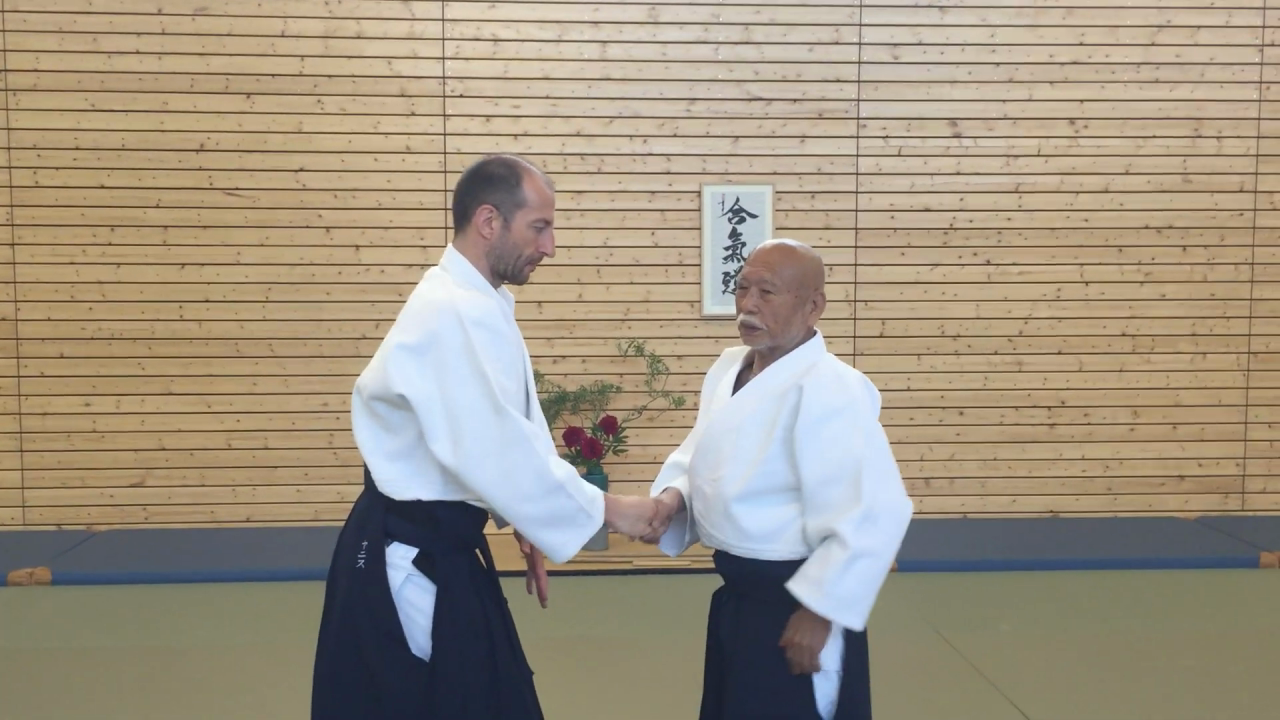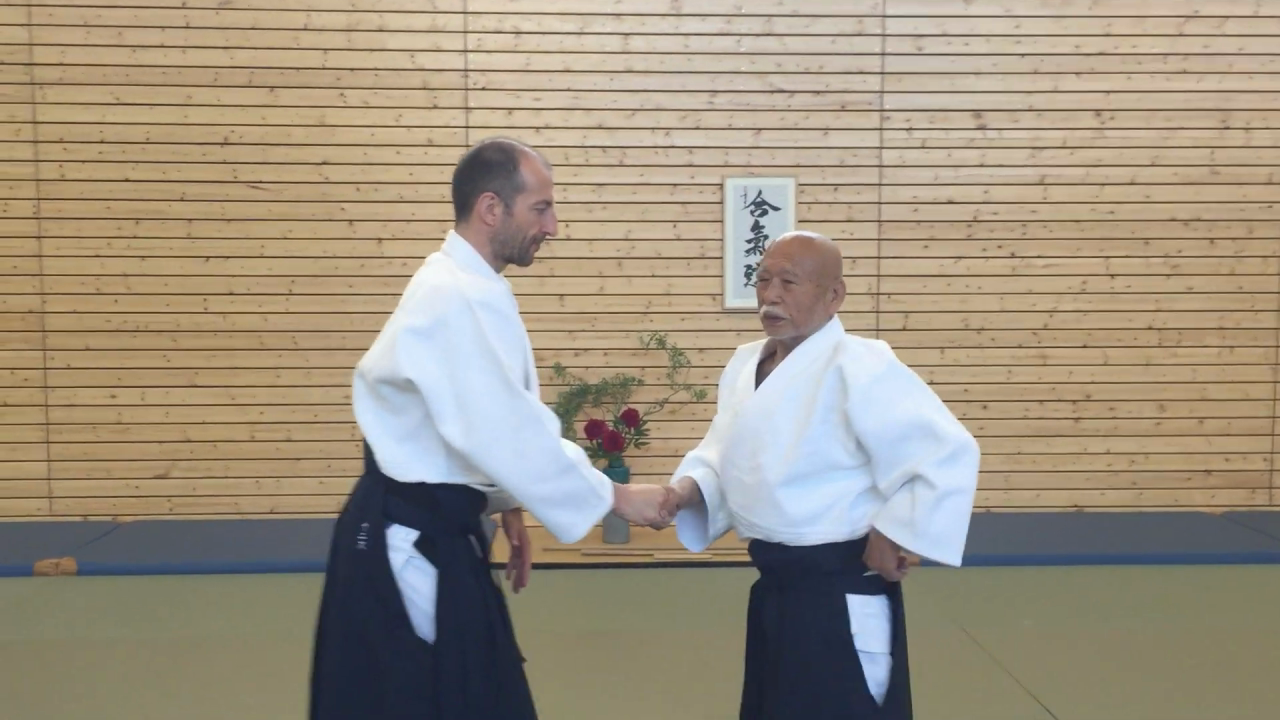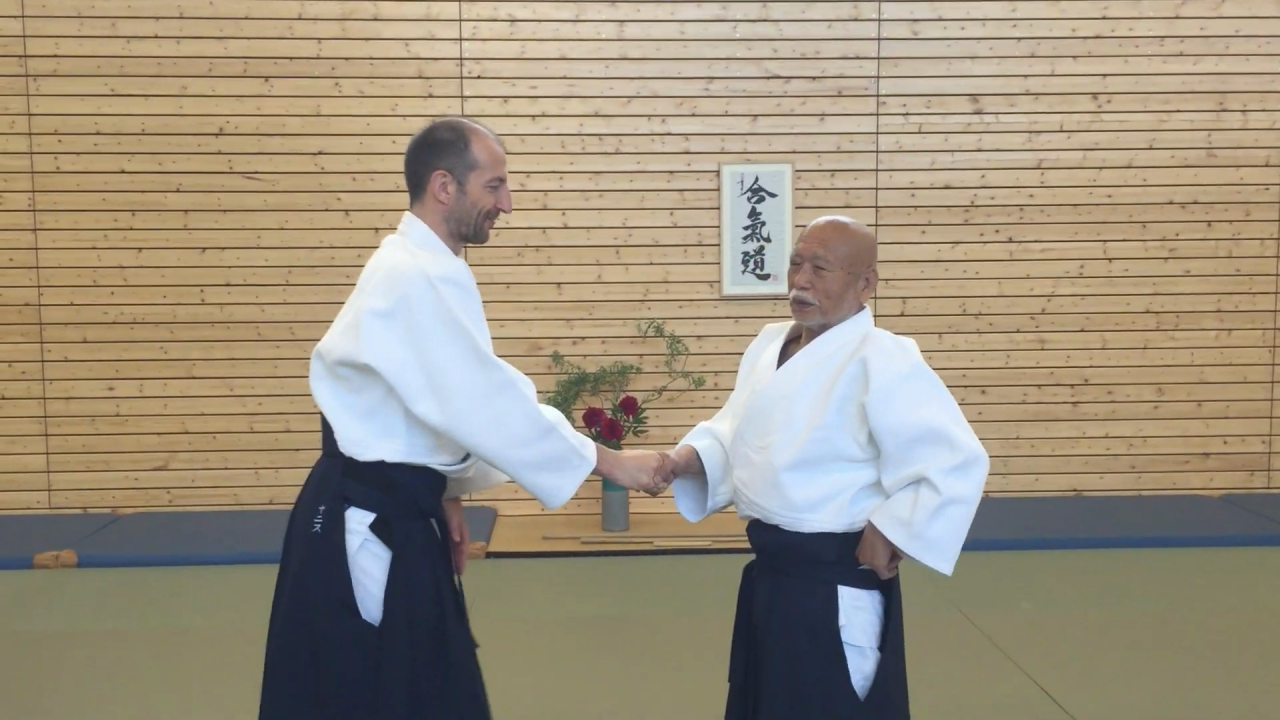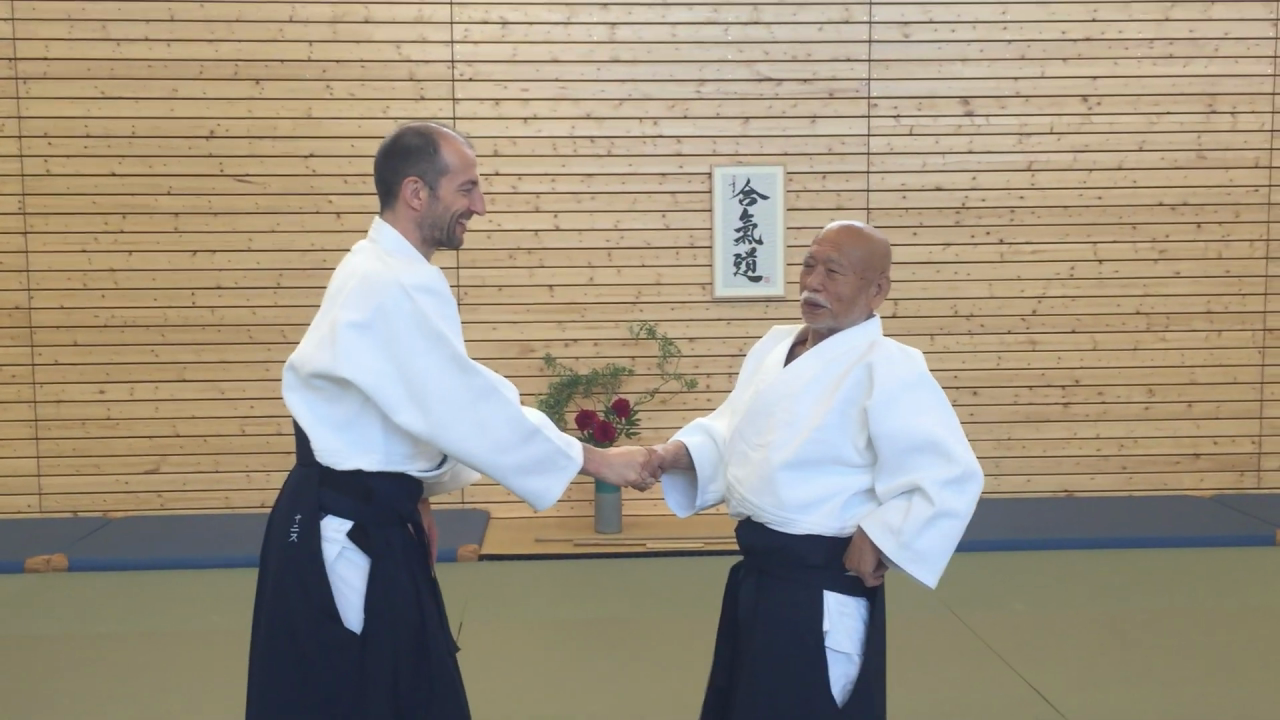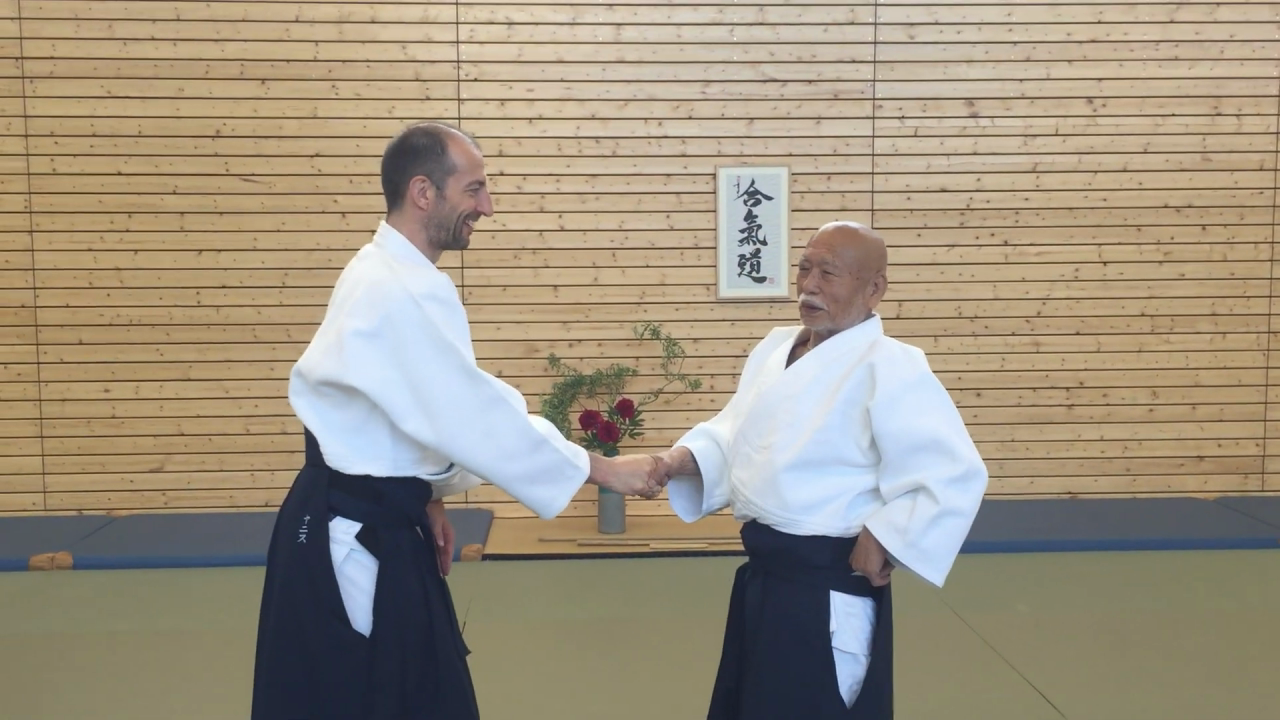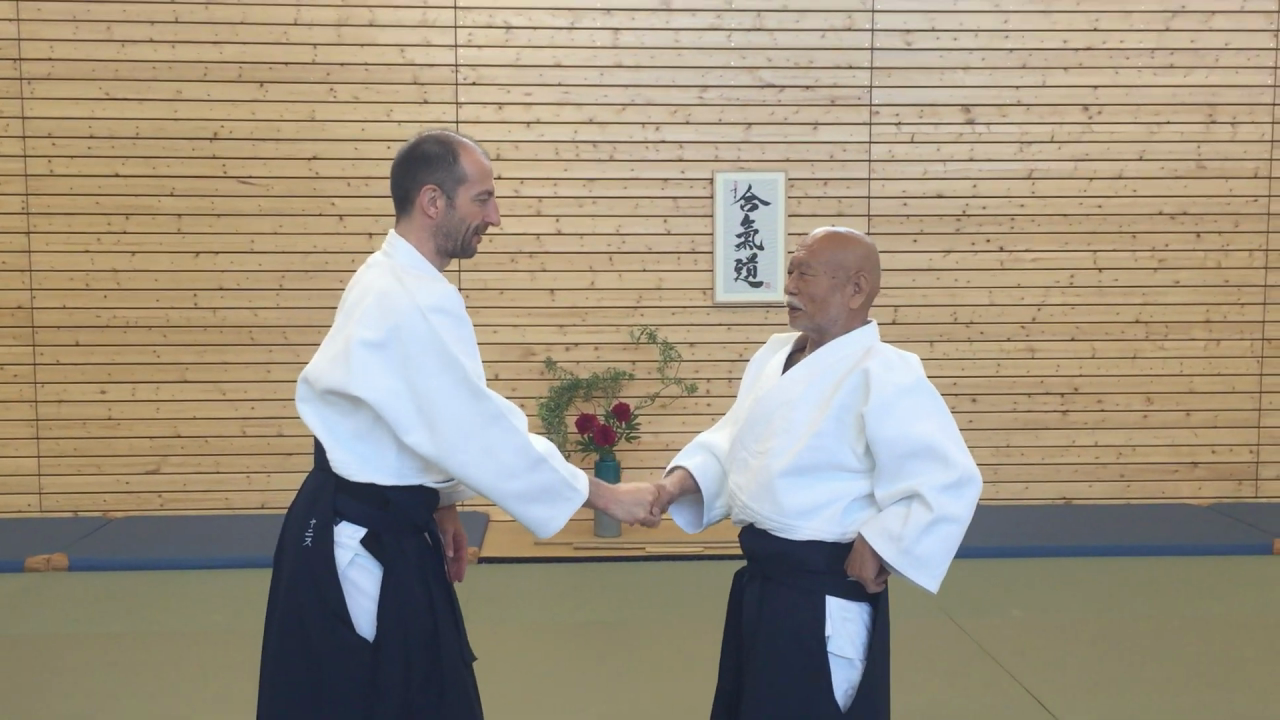
dt=0.4s
person 1, frame 1
left shoulder: (480, 300)
right shoulder: (455, 313)
left elbow: (513, 430)
right elbow: (497, 449)
left wrist: (529, 525)
right wrist: (605, 510)
left hip: (440, 551)
right hip: (407, 562)
person 1, frame 2
left shoulder: (466, 286)
right shoulder: (460, 299)
right elbow: (506, 430)
left wrist: (508, 511)
right wrist: (615, 497)
left hip: (433, 535)
right hip: (404, 548)
person 1, frame 3
left shoulder: (418, 266)
right shoulder: (419, 277)
right elbow: (486, 403)
left wrist: (447, 497)
right wrist: (608, 462)
left hip: (393, 517)
right hip: (365, 530)
person 1, frame 4
left shoulder: (383, 270)
right shoulder: (393, 287)
right elbow: (466, 407)
left wrist: (411, 498)
right wrist: (596, 461)
left hip: (364, 522)
right hip: (344, 537)
person 1, frame 5
left shoulder: (386, 273)
right shoulder: (403, 292)
right elbow: (475, 415)
left wrist: (424, 499)
right wrist: (602, 469)
left hip: (370, 525)
right hip: (353, 540)
person 1, frame 6
left shoulder: (393, 280)
right shoulder: (413, 301)
right elbow: (479, 432)
left wrist: (437, 506)
right wrist: (605, 496)
left hip: (376, 530)
right hip: (360, 547)
person 2, frame 1
left shoulder: (831, 391)
right shoulder: (727, 368)
left elbow: (870, 516)
right elbow: (699, 453)
left wrist: (818, 613)
right wrist: (674, 497)
left hip: (798, 602)
right hip: (742, 594)
person 2, frame 2
left shoulder: (861, 367)
right shoulder: (745, 365)
left elbow: (948, 454)
right elbow: (723, 455)
left wrist: (894, 535)
right wrist: (690, 488)
left hip: (841, 595)
right hip: (777, 587)
person 2, frame 3
left shoulder: (884, 361)
right shoulder: (768, 344)
left elbow: (957, 461)
right elbow: (735, 432)
left wrist: (891, 532)
right wrist: (691, 457)
left hip: (836, 589)
right hip: (771, 573)
person 2, frame 4
left shoulder: (890, 370)
right shoulder: (774, 346)
left elbow: (951, 478)
right elbow: (732, 430)
left wrist: (878, 542)
right wrist: (681, 452)
left hip: (822, 592)
right hip: (758, 575)
person 2, frame 5
left shoulder: (891, 369)
right shoulder: (774, 348)
left elbow: (954, 475)
right elbow: (735, 432)
left wrist: (884, 541)
right wrist: (686, 457)
left hip: (828, 593)
right hip: (764, 577)
person 2, frame 6
left shoulder: (885, 375)
right shoulder: (774, 355)
left elbow: (949, 481)
right elbow: (733, 438)
left wrist: (878, 548)
right wrist: (685, 477)
left hip: (825, 598)
right hip: (762, 581)
